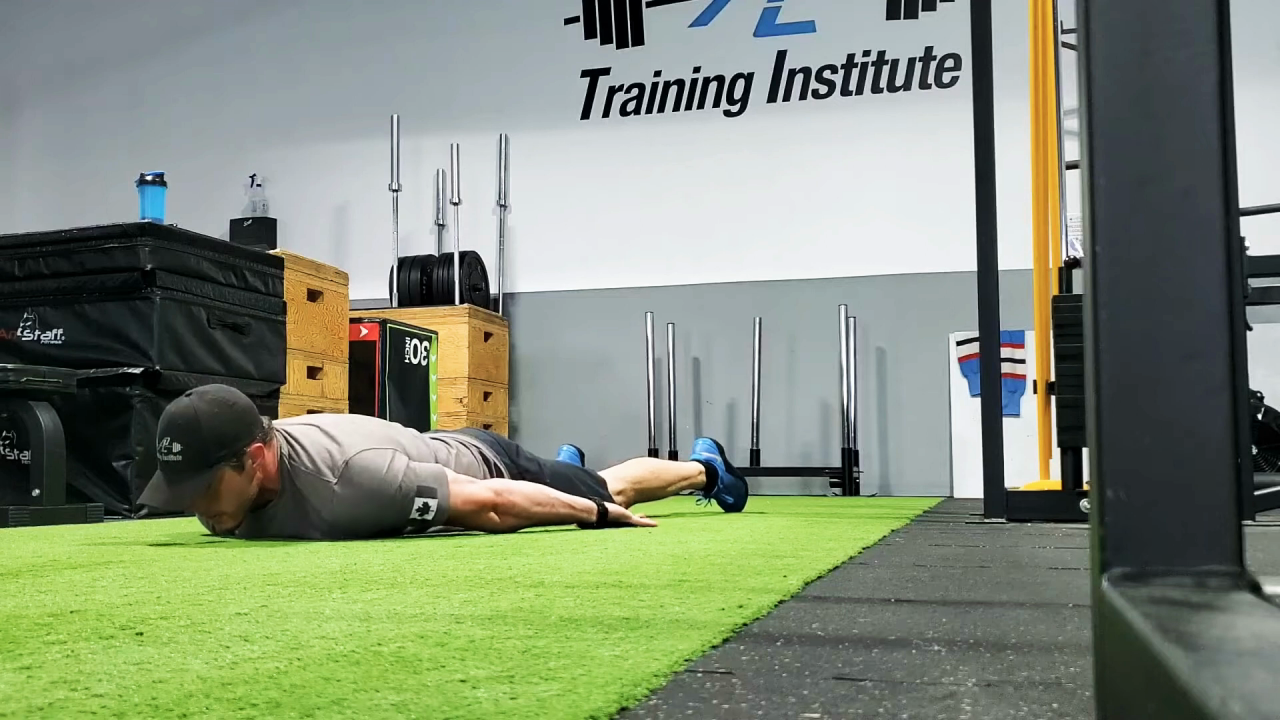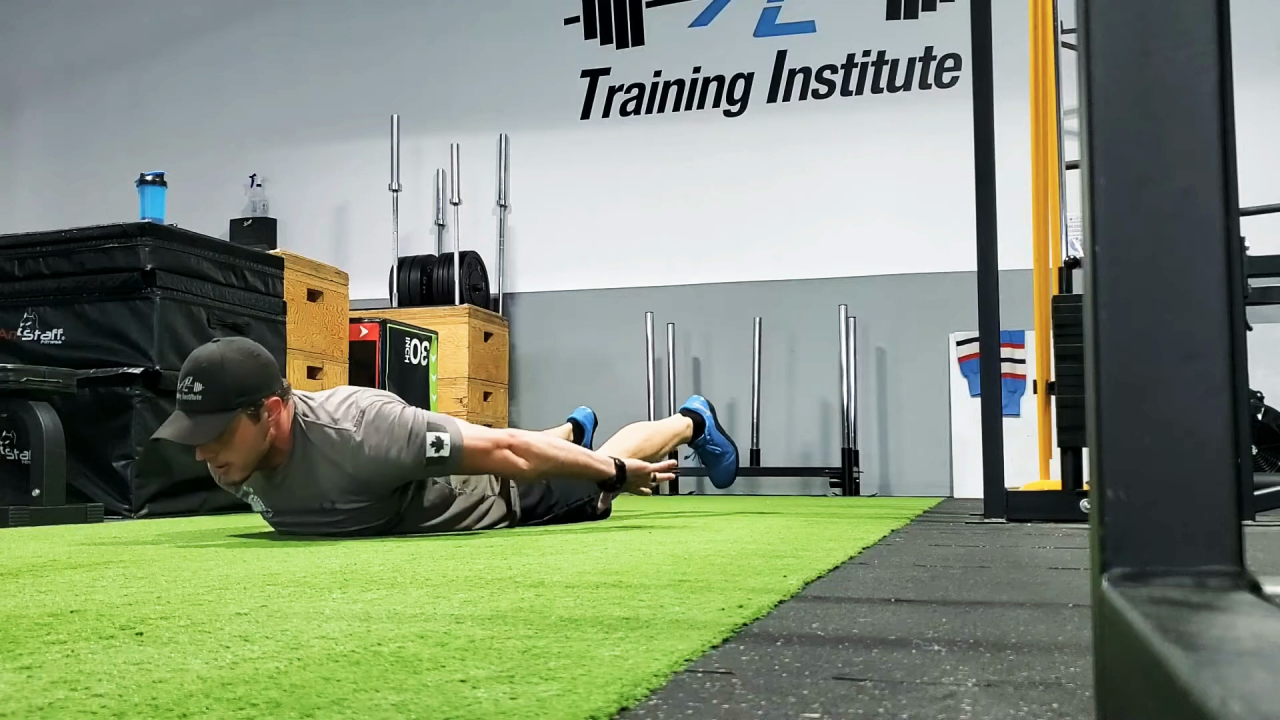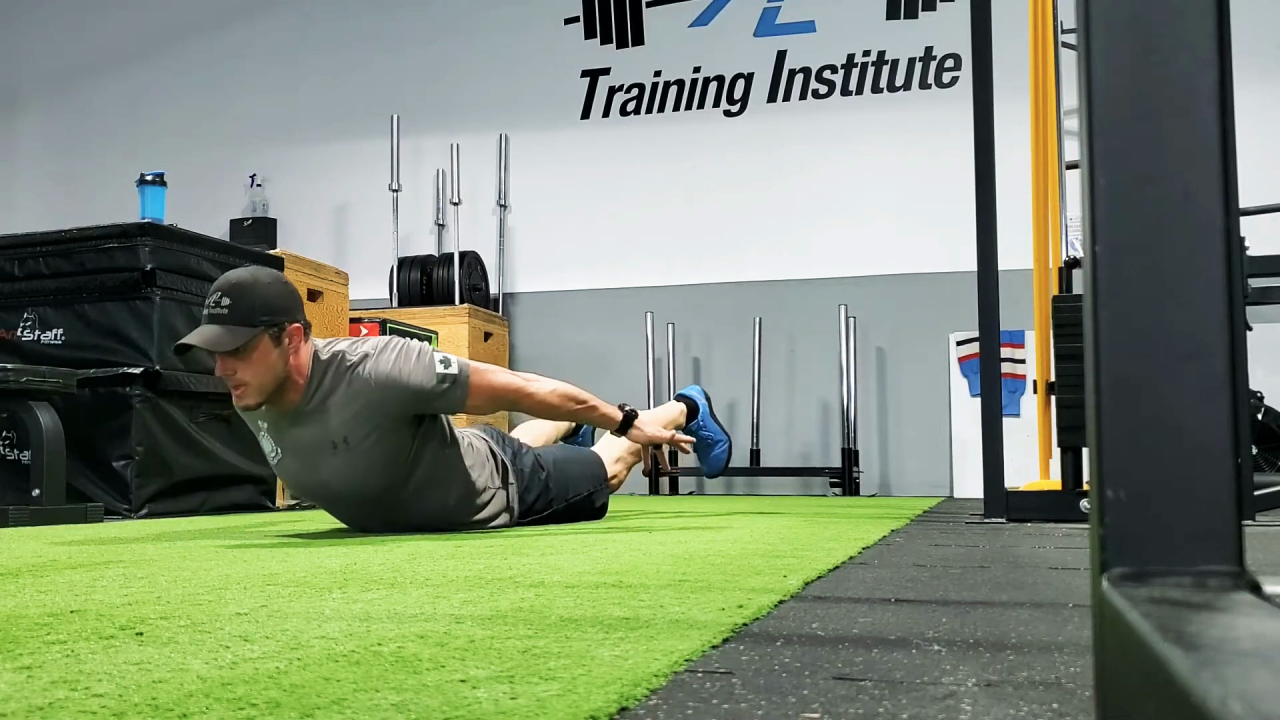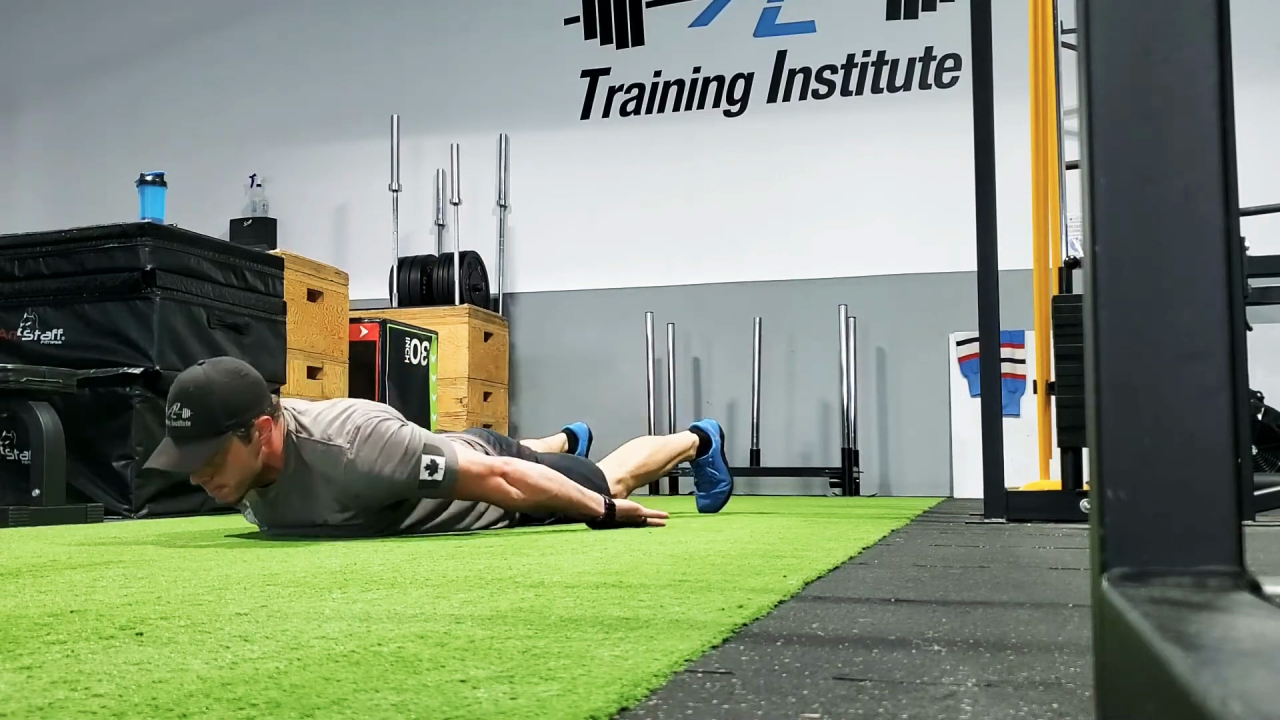
dt=1s
person 1, frame 1
left shoulder: (344, 477)
right shoulder: (230, 470)
left elbow: (493, 504)
left wrist: (600, 513)
left hip: (484, 471)
right hip: (438, 456)
left knee: (612, 490)
left ankle: (705, 469)
person 1, frame 2
left shoulder: (357, 433)
right shoulder: (231, 464)
left elbow: (504, 449)
left wrist: (618, 473)
left hip: (495, 499)
right hip: (436, 495)
left knee: (602, 476)
left ankle: (691, 422)
right ankle: (573, 427)
person 1, frame 3
left shoulder: (375, 371)
right shoulder: (251, 403)
left elbow: (516, 386)
left wrist: (627, 422)
left hip: (497, 497)
left knee: (607, 469)
left ankle: (683, 410)
right ankle: (570, 424)
person 1, frame 4
left shoulder: (349, 449)
right shoulder: (241, 453)
left elbow: (500, 480)
left wrist: (609, 512)
left hip: (493, 489)
right hip: (443, 465)
left knee: (609, 482)
left ankle: (698, 441)
right ankle: (565, 441)
